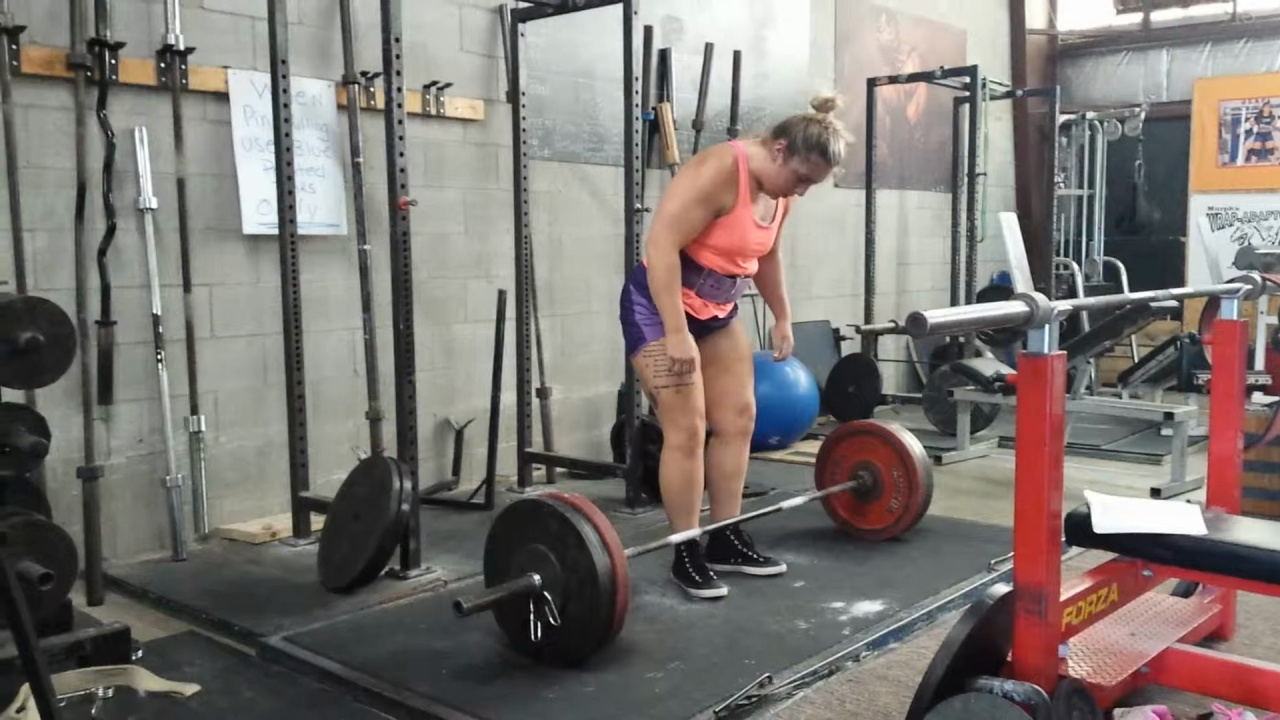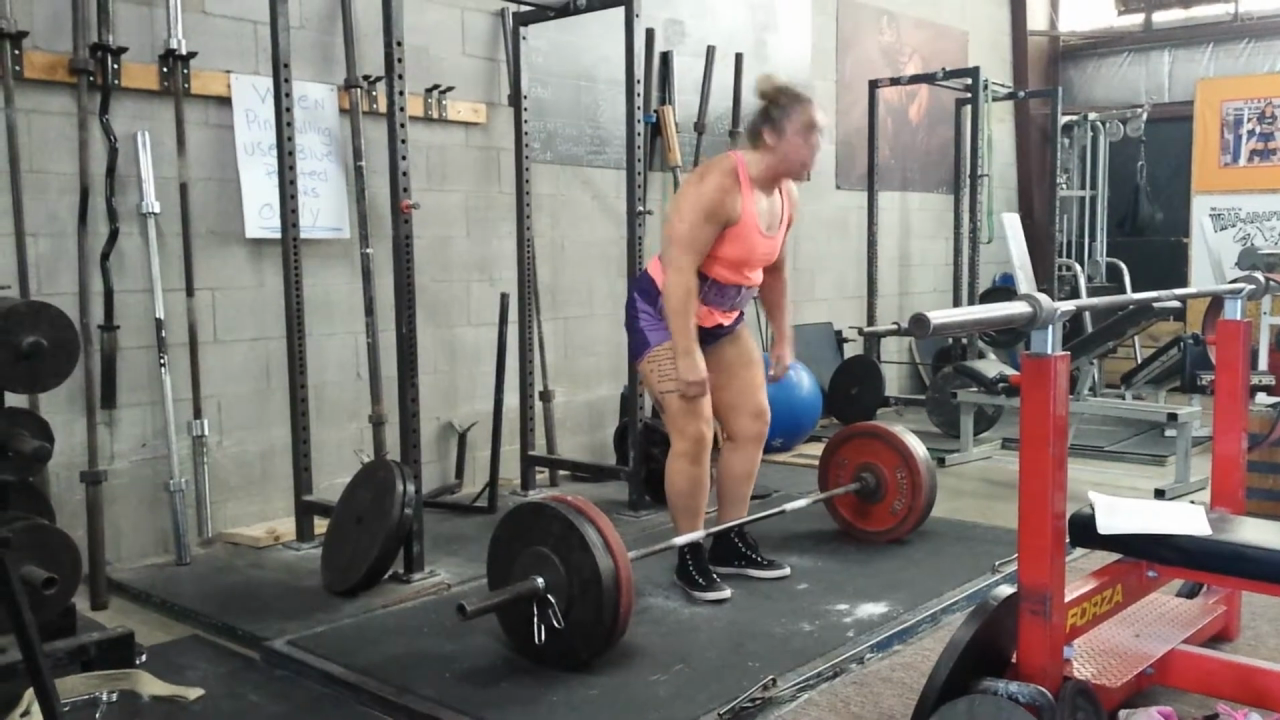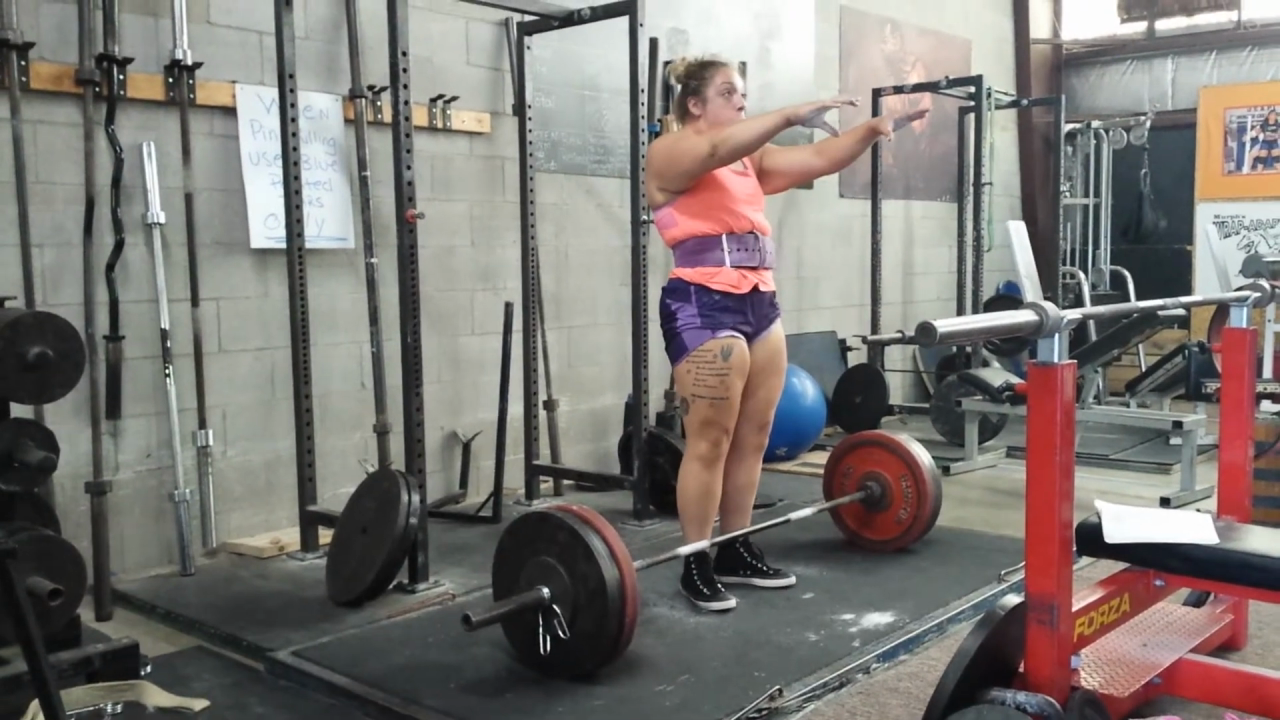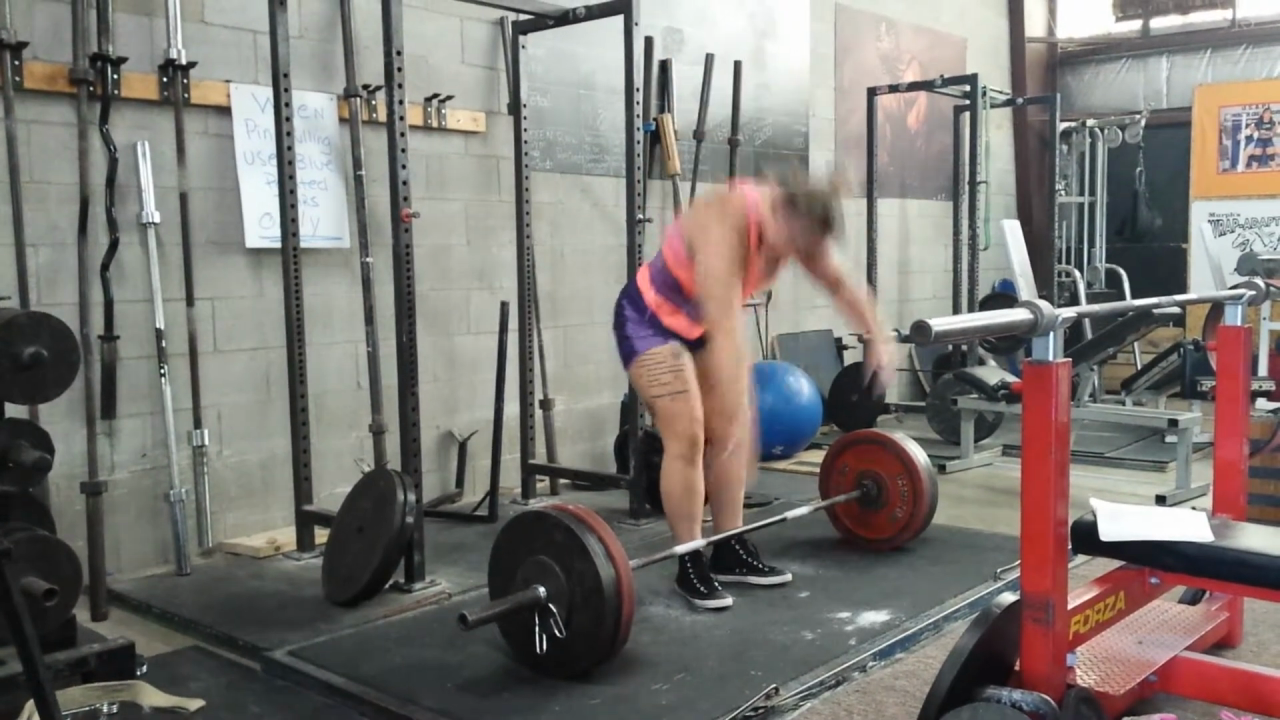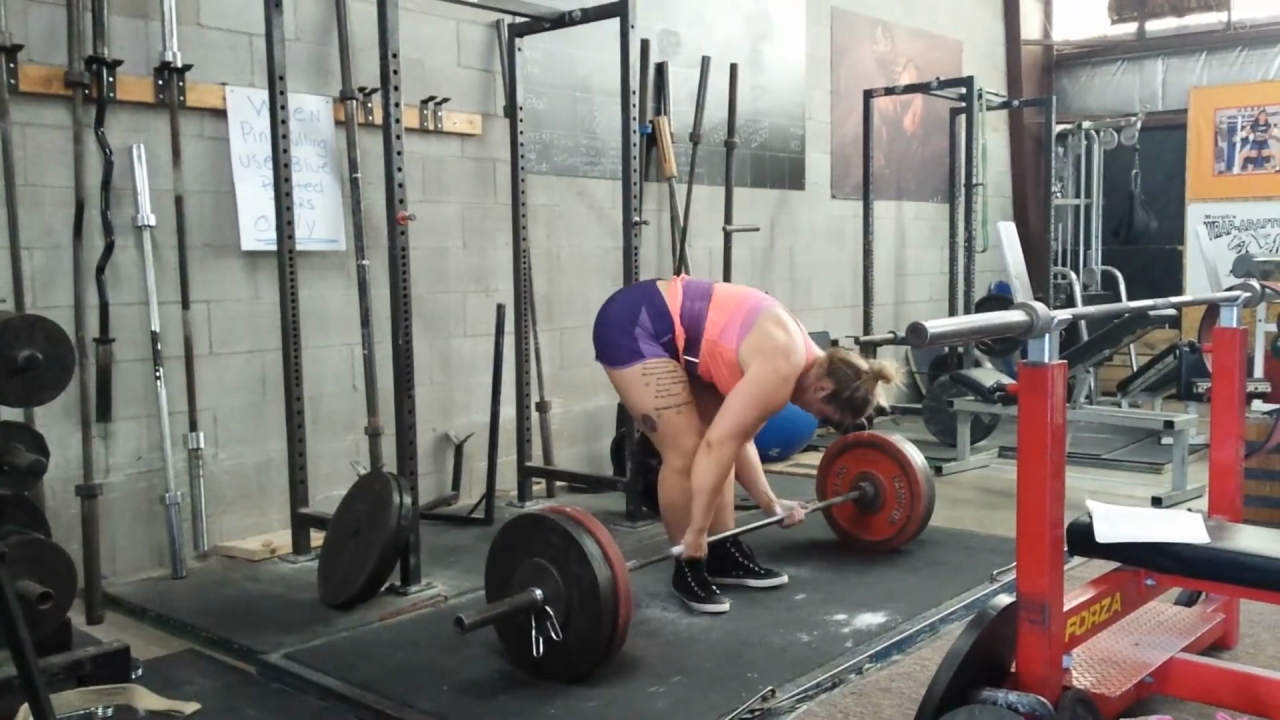
dt=1s
person 1, frame 1
left shoulder: (778, 189)
right shoulder: (717, 172)
right elbow: (661, 245)
left wrist: (782, 317)
right wrist: (676, 332)
left hip: (717, 312)
right hip: (659, 306)
left knee: (737, 419)
right knee: (686, 429)
left ankle: (726, 538)
right ankle: (686, 553)
person 1, frame 2
left shoulder: (784, 193)
right shoulder: (719, 184)
left elbow: (773, 270)
right elbow: (678, 269)
left wrist: (782, 337)
right wrist: (687, 354)
left hip: (725, 319)
right hip: (663, 313)
left knee: (752, 425)
right knee: (693, 435)
left ankle: (730, 541)
right ankle: (689, 556)
person 1, frame 3
left shoulder: (749, 159)
right shoulder: (669, 152)
left elbow: (817, 159)
right elbow: (718, 148)
left wrist: (871, 130)
right wrist: (792, 114)
left hip: (759, 303)
right hip: (704, 305)
left knee: (752, 437)
right knee: (710, 441)
left ankle: (737, 551)
right ankle: (695, 565)
person 1, frame 4
left shoulder: (791, 225)
right shoulder: (726, 224)
left elbow: (838, 283)
right elbow: (725, 326)
left wrist: (876, 334)
right wrist: (741, 415)
left hip: (705, 328)
right hip: (652, 318)
left knee: (728, 429)
right knee: (686, 437)
left ankle: (729, 550)
right ankle: (690, 564)
person 1, frame 5
left shoulder: (799, 358)
right shoulder: (781, 369)
left elbow: (735, 439)
right elbow: (718, 445)
left wrist: (770, 503)
right wrist: (697, 531)
left hip: (670, 330)
right hip: (635, 326)
left knee: (719, 437)
right knee: (684, 451)
left ankle: (724, 554)
right ankle: (688, 566)
